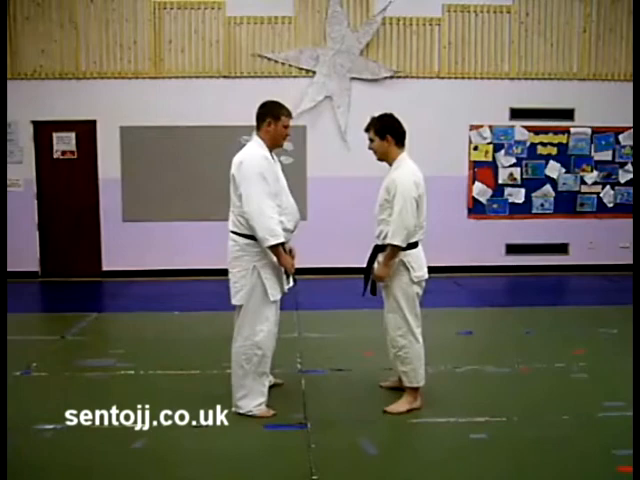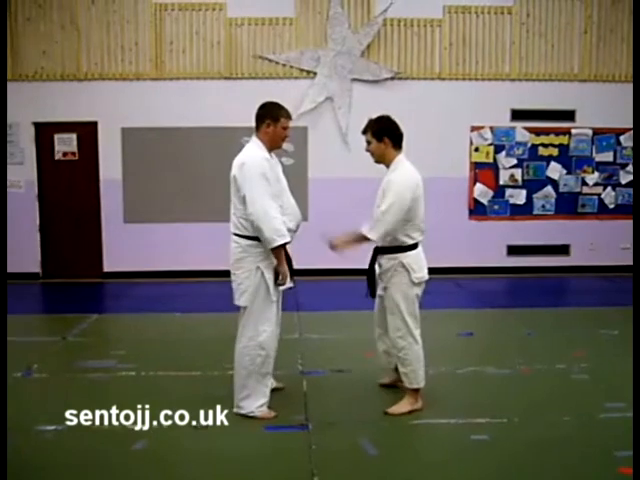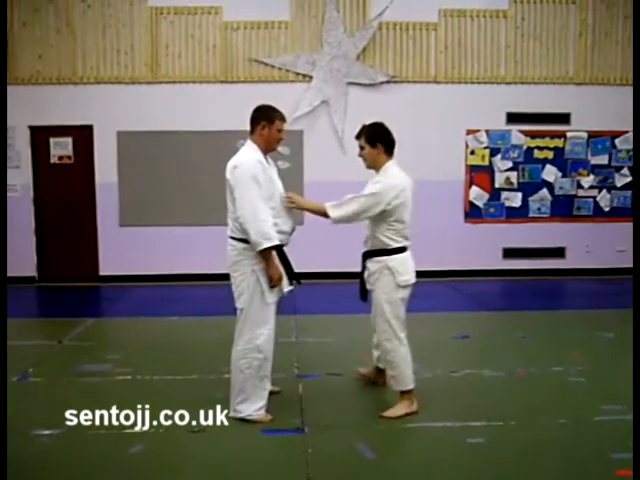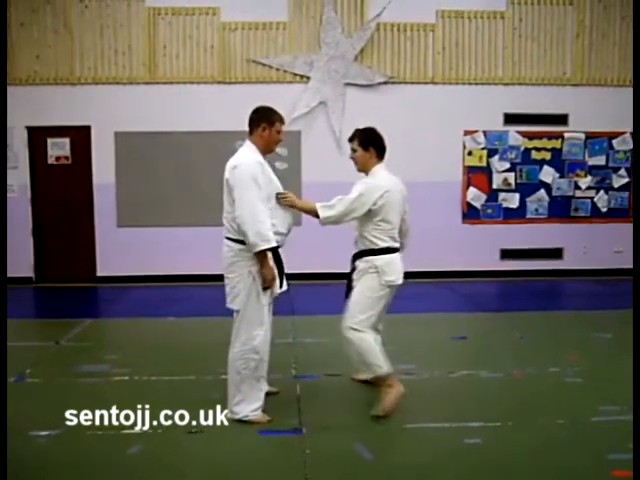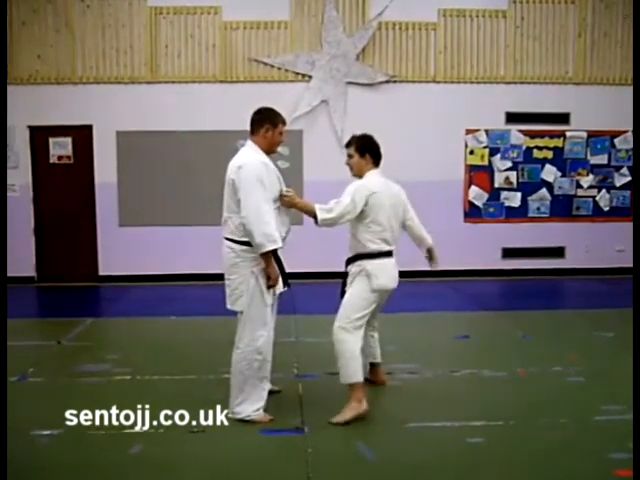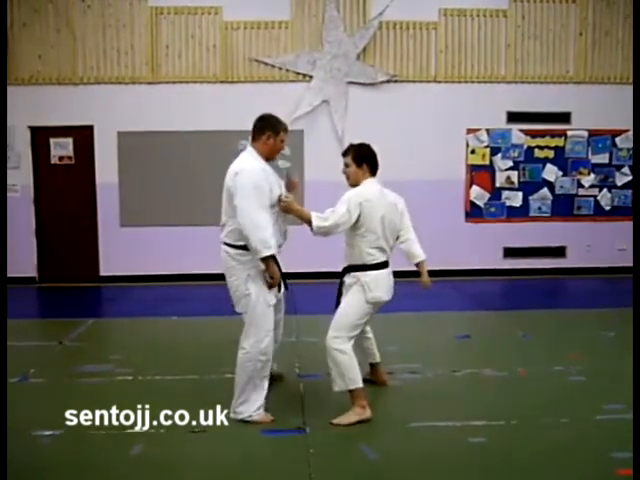
dt=0.7s
person 1, frame 1
left shoulder: (265, 156)
right shoulder: (253, 159)
right elbow: (258, 212)
left wrist: (284, 245)
right wrist: (281, 254)
left hip: (264, 249)
right hip: (254, 253)
left knee: (265, 321)
right knee: (254, 328)
left ankle: (259, 376)
right ankle: (248, 400)
person 1, frame 2
left shoulder: (264, 158)
right shoulder: (253, 161)
right elbow: (263, 215)
left wrist: (280, 255)
right wrist: (279, 258)
left hip: (264, 252)
right hip: (255, 254)
left knee: (268, 324)
right knee: (258, 330)
left ankle: (260, 380)
right ankle: (249, 401)
person 1, frame 3
left shoulder: (262, 161)
right shoulder: (247, 163)
right elbow: (253, 218)
left wrist: (273, 258)
right wrist: (271, 261)
left hip: (263, 253)
right hip: (253, 256)
left knee: (263, 326)
right knee: (255, 331)
left ankle: (257, 384)
right ankle: (246, 405)
person 1, frame 4
left shoulder: (255, 162)
right shoulder: (247, 164)
right elbow: (251, 218)
left wrist: (267, 259)
right wrist: (265, 263)
left hip: (256, 254)
right hip: (249, 256)
left knee: (259, 326)
right knee: (251, 332)
left ankle: (255, 384)
right ankle: (243, 406)
person 1, frame 5
left shoulder: (250, 160)
right shoulder: (253, 164)
right elbow: (256, 217)
left wrist: (276, 227)
right wrist: (270, 262)
left hip: (252, 253)
right hip: (250, 256)
left knee: (262, 326)
right knee: (254, 332)
left ankle: (258, 383)
right ankle: (245, 406)
person 1, frame 6
left shoulder: (253, 165)
right shoulder: (250, 170)
right elbow: (252, 221)
left wrist: (282, 192)
right wrist: (270, 263)
left hip: (254, 256)
right hip: (247, 259)
left knee: (273, 313)
right knee: (259, 333)
left ankle: (264, 369)
right ankle: (246, 407)
person 2, frame 1
left shoulder: (403, 176)
right shoulder: (401, 171)
left elbow: (402, 228)
left wrist: (385, 264)
left hip: (401, 261)
right hip: (397, 259)
left knee: (404, 327)
right knee: (396, 324)
left ankle: (413, 394)
right ankle: (404, 377)
person 2, frame 2
left shoulder: (401, 179)
right shoulder: (399, 173)
left elbow: (383, 225)
left wrist: (347, 241)
right wrist: (353, 237)
left hip: (402, 263)
right hip: (393, 260)
left knee: (403, 329)
right knee: (384, 321)
left ankle: (414, 395)
right ankle: (399, 373)
person 2, frame 3
left shoulder: (387, 184)
right shoulder: (395, 178)
left elbow: (348, 209)
left wrist: (305, 205)
left hip: (390, 266)
right hip: (388, 262)
left knee: (391, 331)
right knee: (382, 324)
left ankle: (408, 398)
right ankle: (380, 371)
person 2, frame 4
left shoulder: (372, 186)
right shoulder: (395, 183)
left elbow: (336, 211)
right elbow: (403, 223)
left wrist: (297, 203)
right wrist: (399, 243)
left hip: (376, 265)
right hip: (386, 261)
left knee: (354, 326)
right knee: (369, 323)
left ankle: (390, 383)
right ankle: (373, 372)
person 2, frame 5
left shoulder: (362, 188)
right shoulder: (395, 190)
left elbow: (331, 215)
right elbow: (413, 224)
left wrist: (297, 203)
right wrist: (430, 250)
left hip: (370, 269)
right hip: (384, 267)
left knee: (345, 329)
right knee: (365, 322)
left ankle: (357, 399)
right ankle: (375, 372)
person 2, frame 6
left shoulder: (357, 197)
right shoulder: (394, 199)
left elbow: (327, 224)
right elbow: (407, 236)
left wrist: (294, 209)
right wrist: (422, 270)
left hip: (365, 280)
right hip: (379, 276)
left knee: (337, 339)
right knee: (358, 325)
left ankle: (360, 406)
right ankle: (377, 373)
